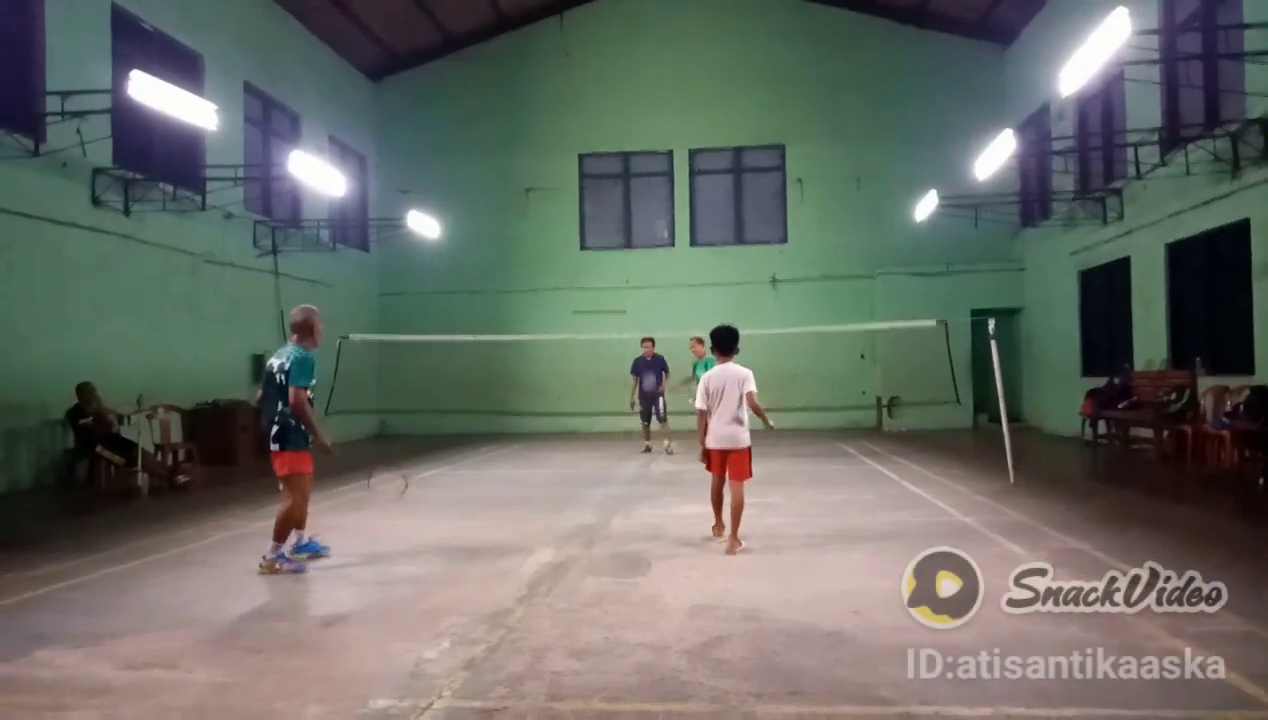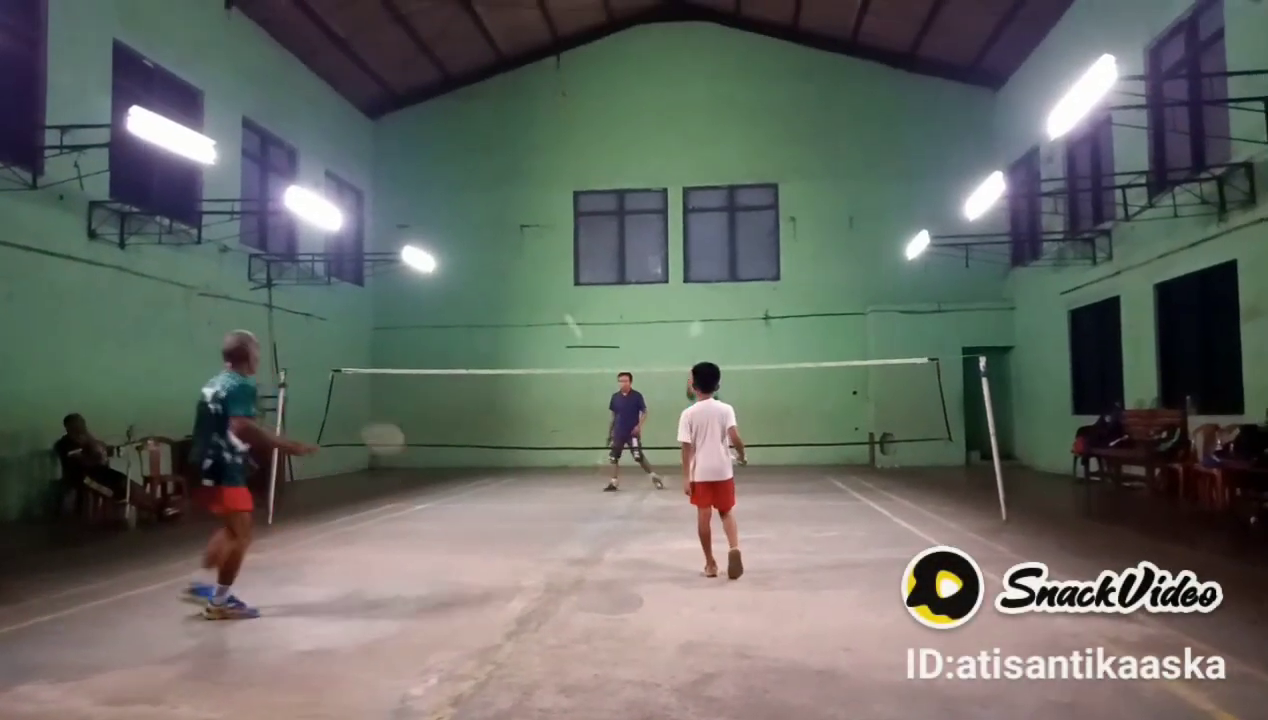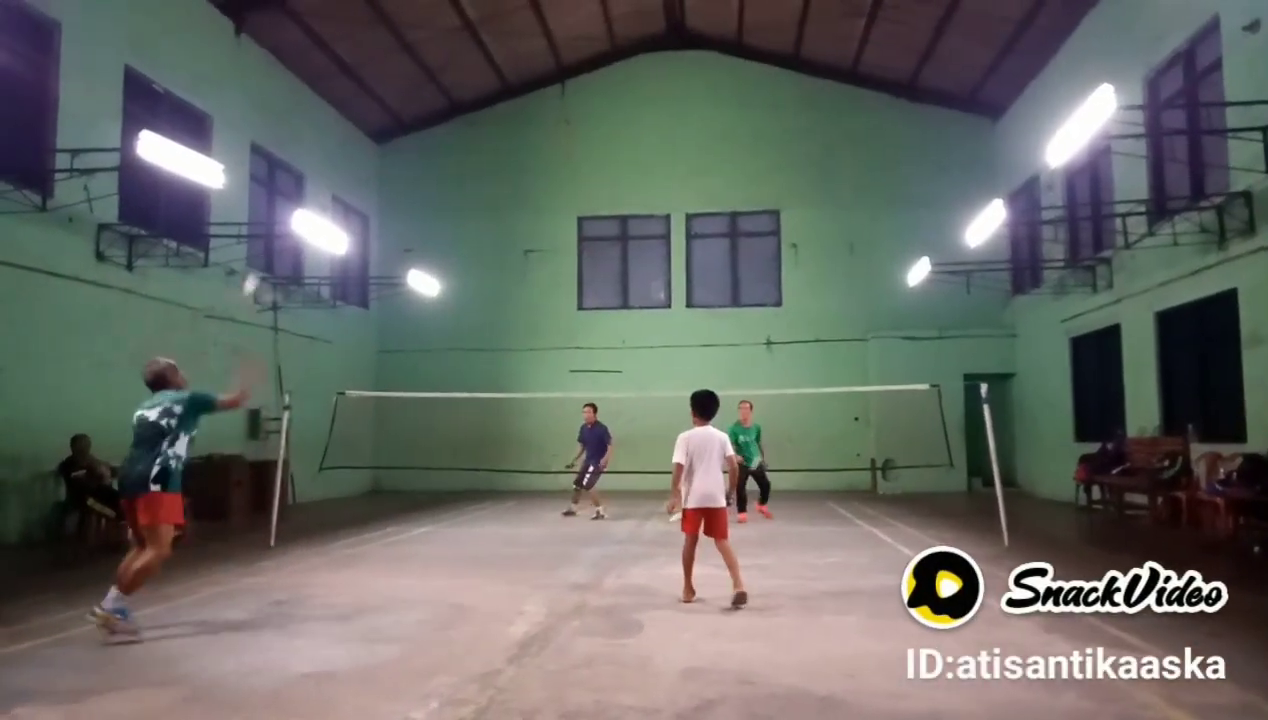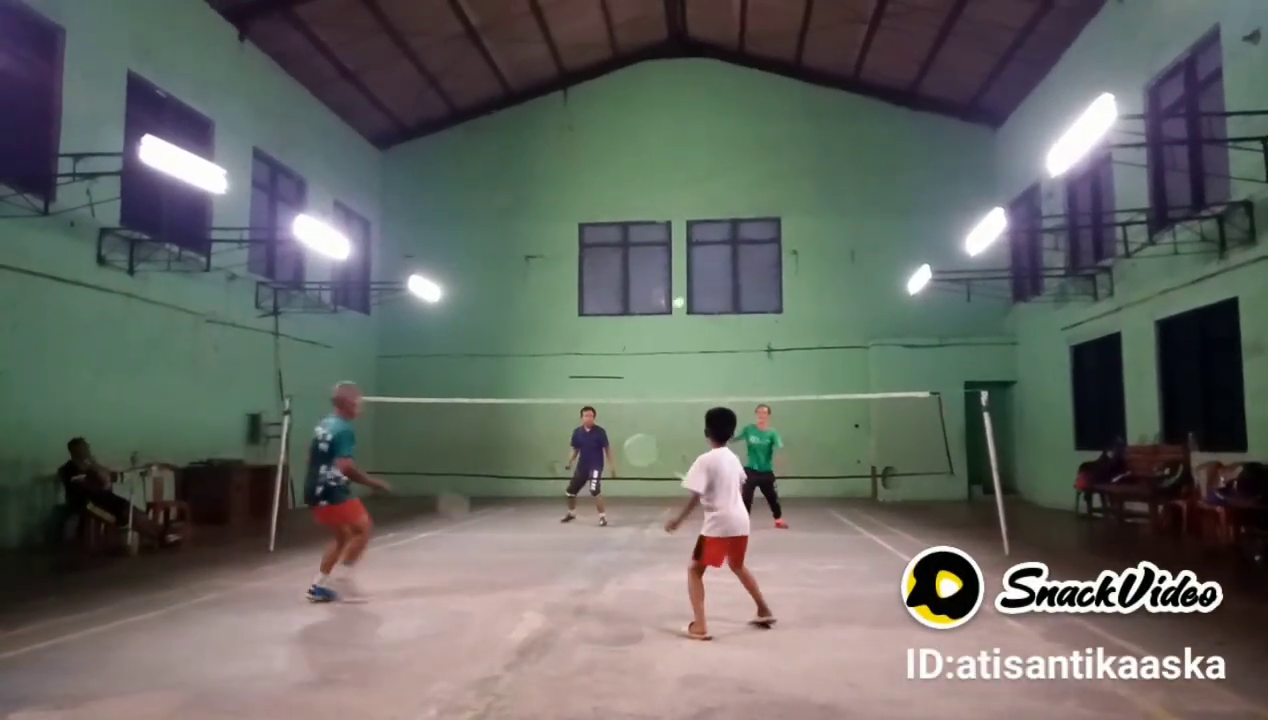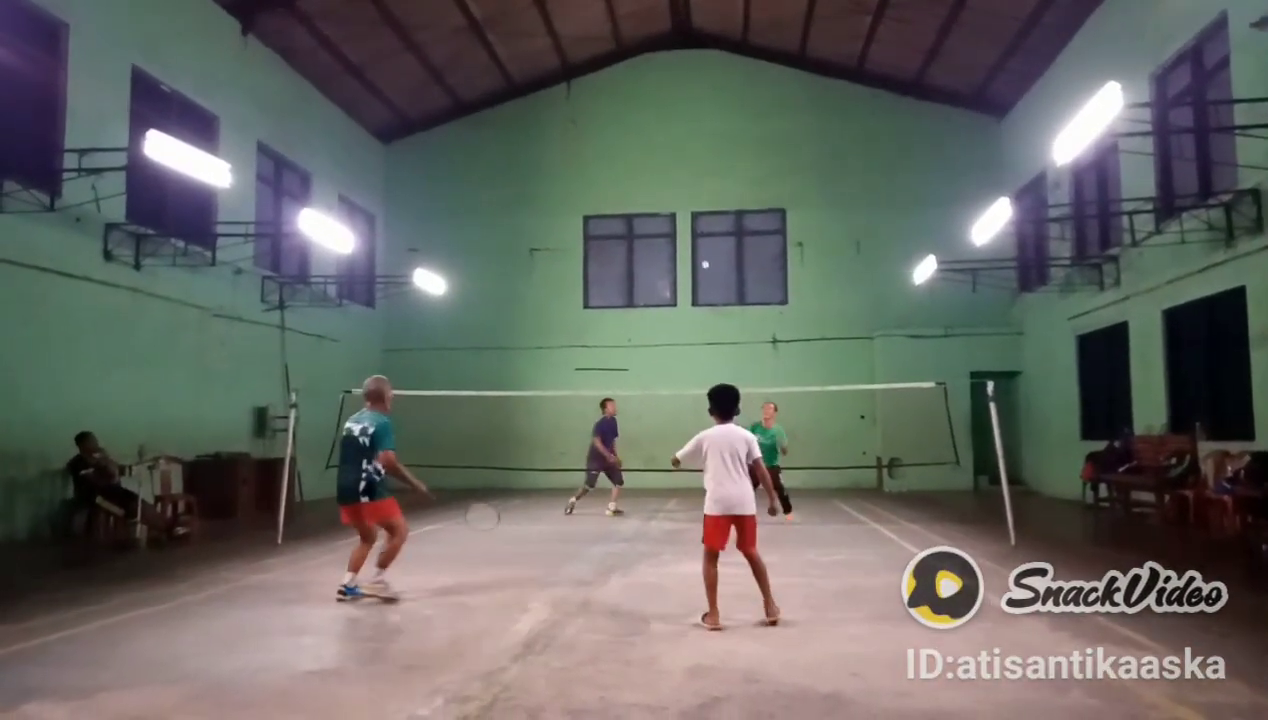
dt=1s
person 1, frame 1
left shoulder: (279, 356)
right shoulder: (303, 357)
left elbow: (261, 397)
right elbow: (297, 401)
right wrist: (318, 435)
left hip: (277, 434)
right hip: (290, 437)
left knee: (302, 488)
right knee: (295, 495)
left ankle: (302, 540)
right ankle: (272, 557)
person 1, frame 2
left shoulder: (213, 385)
right shoulder: (241, 386)
right elbow: (242, 427)
left wrist: (249, 449)
right wrist: (285, 445)
left hip: (208, 467)
right hip: (225, 470)
left knee: (230, 530)
right knee: (240, 535)
left ankle: (202, 582)
right ankle: (221, 600)
person 1, frame 3
left shoulder: (143, 410)
right shoulder: (187, 399)
right elbow: (231, 402)
right wrist: (244, 385)
left hip: (132, 481)
right hip: (160, 483)
left knee: (141, 547)
right knee: (159, 549)
left ankle: (113, 607)
right ankle: (111, 605)
person 1, frame 4
left shoulder: (325, 424)
right shoulder: (344, 430)
right elbow: (346, 467)
right wrist: (373, 483)
left hip: (318, 492)
right hip: (332, 493)
left knee: (343, 537)
right knee: (363, 531)
left ankle: (319, 585)
right ankle: (341, 577)
person 1, frame 5
left shoulder: (351, 422)
right shoulder: (381, 423)
right elbow: (387, 461)
right wrist: (415, 483)
left hip: (346, 490)
right hip: (370, 491)
left knee: (367, 538)
right knee: (399, 531)
left ankle: (348, 584)
right ankle: (376, 580)
person 2, frame 1
left shoulder: (707, 378)
right shoulder: (744, 374)
left elbow: (702, 414)
right elbow: (752, 403)
left wrist: (702, 445)
right wrist: (767, 421)
left hip: (715, 439)
right hip: (738, 438)
left knee: (717, 483)
right knee: (737, 487)
left ankle: (719, 526)
right ankle: (733, 538)
person 2, frame 2
left shoulder: (689, 413)
right shoulder: (726, 409)
left elbow: (686, 447)
right elbow: (735, 438)
left wrist: (686, 477)
right wrist: (742, 456)
left hip: (700, 473)
right hip: (723, 471)
left knee: (704, 516)
right knee: (726, 513)
left ankle: (710, 563)
right ankle: (734, 549)
person 2, frame 3
left shoulder: (685, 438)
right shoulder: (722, 437)
left elbow: (678, 467)
right elbow: (734, 467)
left wrist: (674, 497)
right wrist: (730, 490)
left hip: (692, 499)
right hip: (716, 498)
left knee: (690, 542)
right knee: (722, 543)
left ankle: (688, 590)
right ankle: (738, 585)
person 2, frame 4
left shoulder: (704, 460)
right shoulder: (732, 459)
left elbow: (695, 497)
left wrist: (678, 519)
left hip: (717, 525)
right hip: (740, 522)
left knee: (695, 571)
right knee: (738, 567)
left ankle: (699, 624)
right ankle: (764, 610)
person 2, frame 5
left shoulder: (703, 438)
right shoulder: (747, 437)
left elbow: (676, 460)
right elbow: (761, 470)
left wrist: (679, 463)
right wrist: (772, 499)
left hip: (716, 504)
right hip: (744, 503)
left knee: (710, 557)
right knee: (752, 554)
left ankle: (713, 615)
right ankle: (770, 607)
